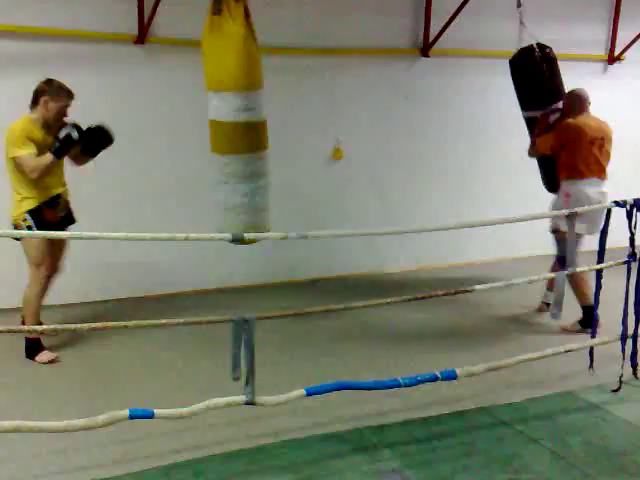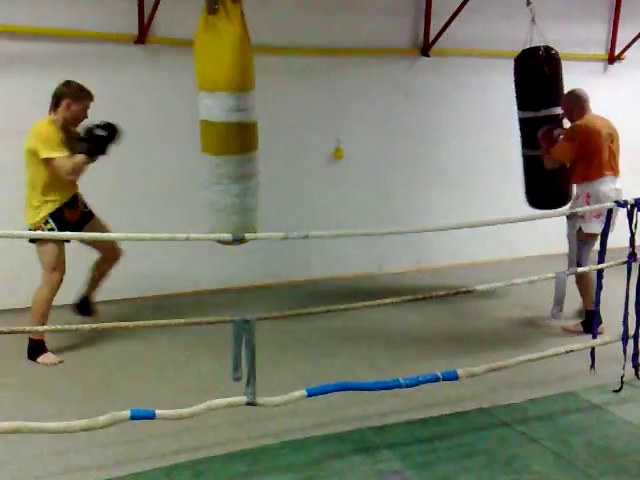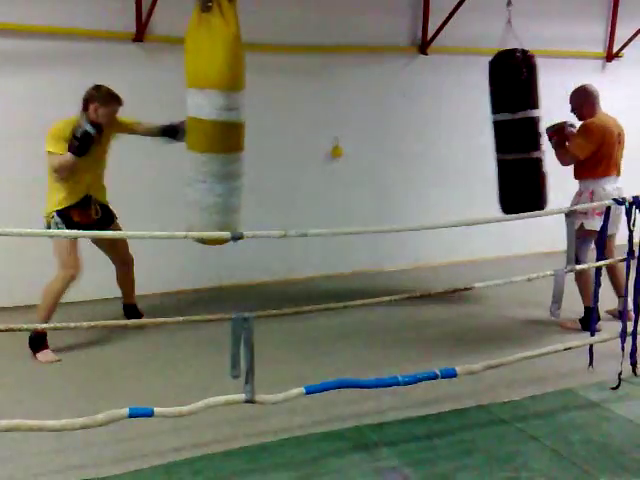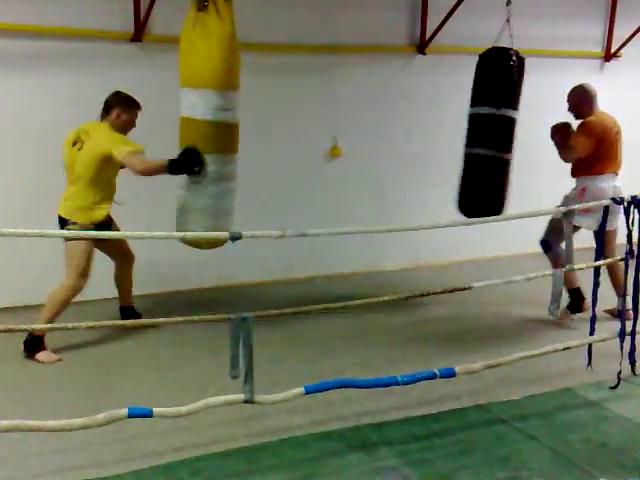
dt=0.2s
person 1, frame 1
left shoulder: (57, 127)
right shoulder: (18, 130)
left elbow: (80, 159)
right elbow: (34, 171)
left wrist: (92, 145)
right wrist: (59, 149)
left hip: (57, 205)
right hip: (32, 210)
left knee: (51, 269)
right knee: (40, 273)
left ankle: (30, 317)
right ankle: (32, 344)
person 1, frame 2
left shoulder: (67, 128)
right shoulder: (43, 132)
left elbow: (77, 161)
right elbow: (69, 172)
left wrist: (95, 146)
right wrist: (91, 148)
left hip: (72, 204)
right hip: (47, 212)
left knee: (112, 251)
right knee: (53, 276)
left ankle: (85, 300)
right ankle: (35, 345)
person 1, frame 3
left shoulder: (106, 126)
right shoulder: (61, 129)
left elbow: (137, 127)
right elbow: (56, 168)
left wrist: (166, 130)
right wrist: (77, 147)
left hip: (95, 206)
right hip: (65, 210)
left knee: (125, 260)
right knee: (68, 272)
left ankle: (131, 309)
right ankle: (37, 338)
person 1, frame 4
left shoulder: (79, 132)
right shoulder: (112, 138)
right elbow: (141, 167)
right wrist: (177, 165)
left hip: (96, 214)
right hip: (81, 219)
left knee: (125, 257)
right knee: (75, 281)
left ankle: (127, 310)
right ankle: (34, 340)
person 2, frame 1
left shoulder: (567, 127)
right shoulder: (605, 128)
left elbow: (534, 150)
left wrist: (542, 129)
left hip: (575, 193)
right hip: (598, 192)
left knee: (566, 256)
right knee: (565, 249)
left ankle: (589, 317)
right ankle: (549, 297)
person 2, frame 2
left shoulder: (579, 129)
right shoulder: (607, 124)
left elbow: (550, 163)
left wrist: (546, 143)
right wrist: (562, 144)
left hip: (592, 194)
right hip: (611, 190)
left knee: (579, 259)
right knee: (585, 252)
left ankle: (592, 321)
right ankle: (591, 304)
person 2, frame 3
left shoulder: (591, 126)
right shoulder: (612, 123)
left elbow: (566, 159)
left wrist: (556, 140)
right wrist: (572, 138)
left hip: (595, 192)
right hip: (613, 190)
left knee: (578, 254)
right knee: (608, 254)
left ankle: (590, 317)
right ankle: (624, 307)
person 2, frame 4
left shoulder: (590, 125)
right shoulder: (612, 122)
left elbow: (569, 156)
left wrist: (559, 136)
right wrist: (569, 137)
left hip: (591, 190)
right hip: (613, 189)
left knee: (549, 242)
right knee: (609, 252)
left ankle: (576, 298)
